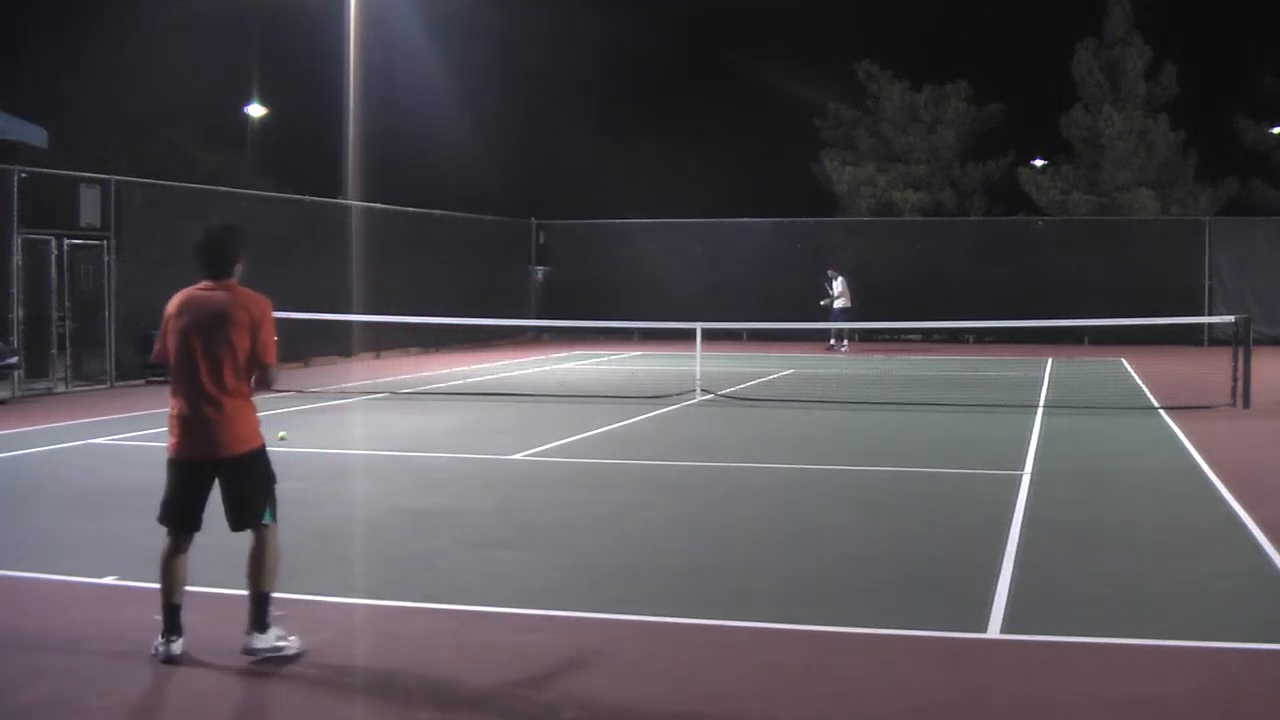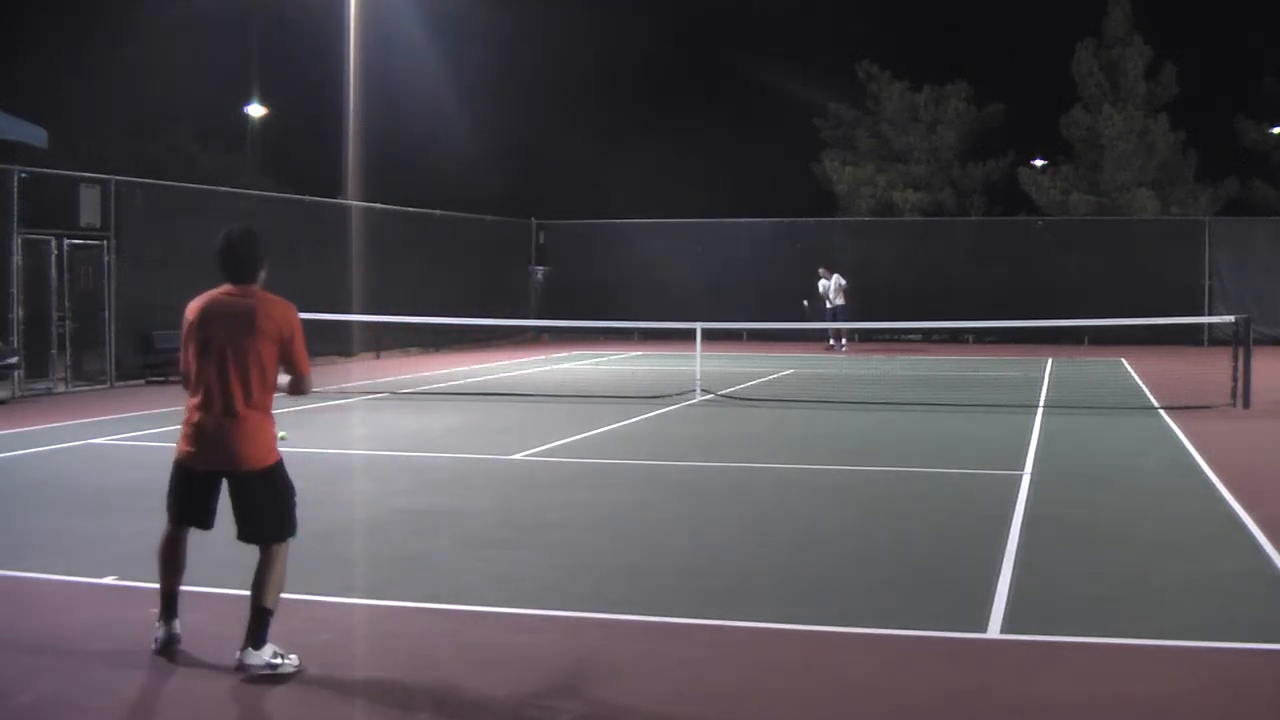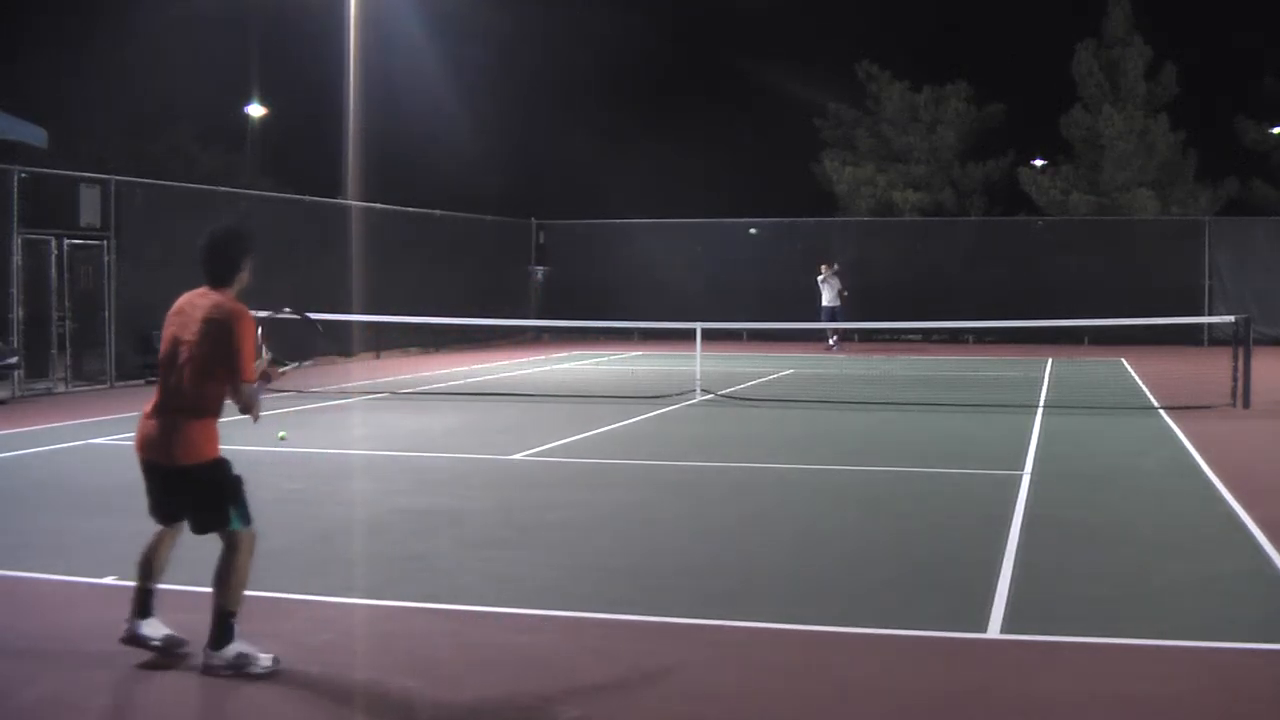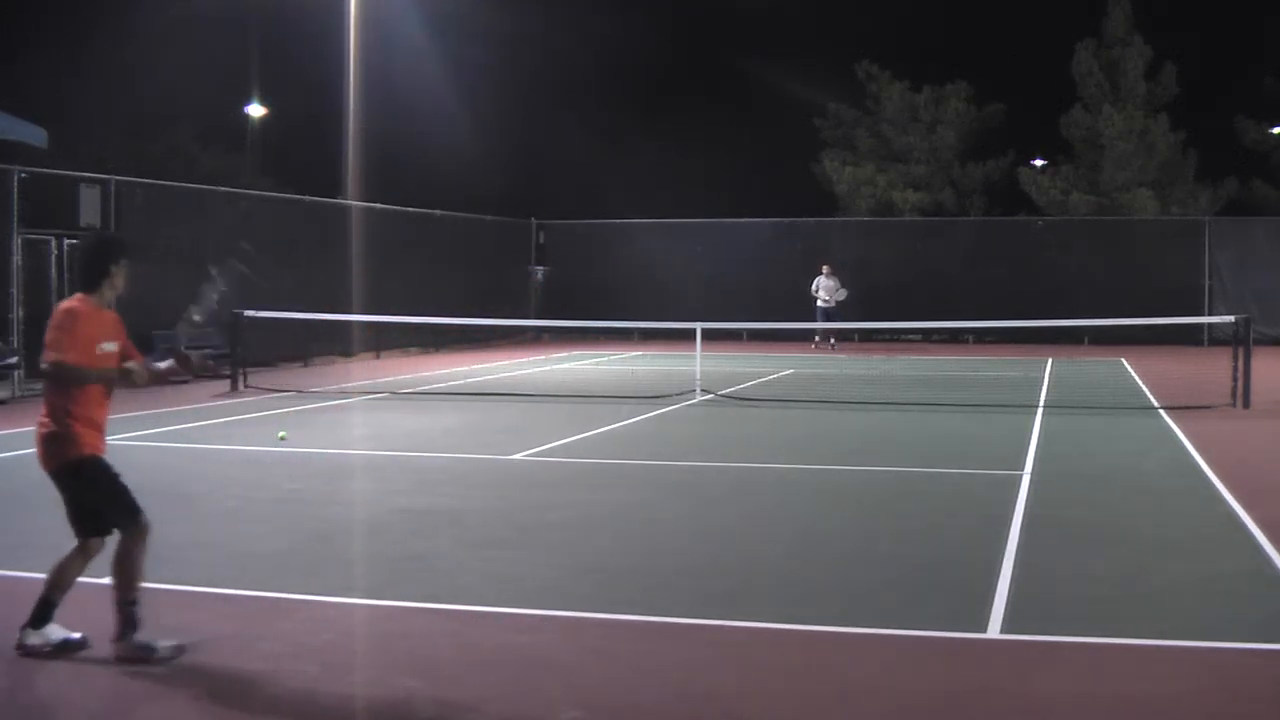
dt=0.5s
person 1, frame 1
left shoulder: (177, 304)
right shoulder: (254, 305)
left elbow: (165, 364)
right elbow: (267, 379)
left hip: (186, 439)
right hip: (238, 438)
left knee: (179, 537)
right knee: (264, 529)
left ankle: (170, 636)
right ankle: (260, 630)
person 1, frame 2
left shoulder: (197, 309)
right shoulder: (280, 313)
left elbow: (188, 375)
right elbow: (302, 384)
left hip: (198, 442)
right hip: (253, 447)
left knee: (176, 529)
right knee: (276, 545)
left ankle: (168, 624)
right ankle: (256, 648)
person 1, frame 3
left shoulder: (183, 305)
right shoulder: (235, 316)
right elbow: (242, 394)
left wrist: (248, 381)
right wrist: (255, 403)
left hip: (154, 437)
right hip: (189, 445)
left knee: (172, 524)
right knee: (241, 536)
left ankle: (142, 620)
right ankle: (221, 647)
person 1, frame 4
left shoulder: (109, 319)
right shoulder: (72, 314)
left elbow: (138, 369)
right elbow: (52, 370)
left wrist: (170, 366)
right wrist: (109, 375)
left hip: (81, 445)
right hip: (70, 445)
left knee: (92, 540)
right knee: (135, 527)
left ankle: (37, 629)
right ankle: (130, 634)
